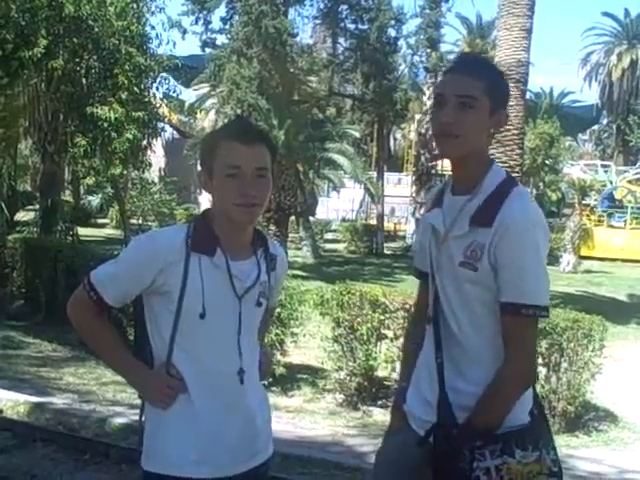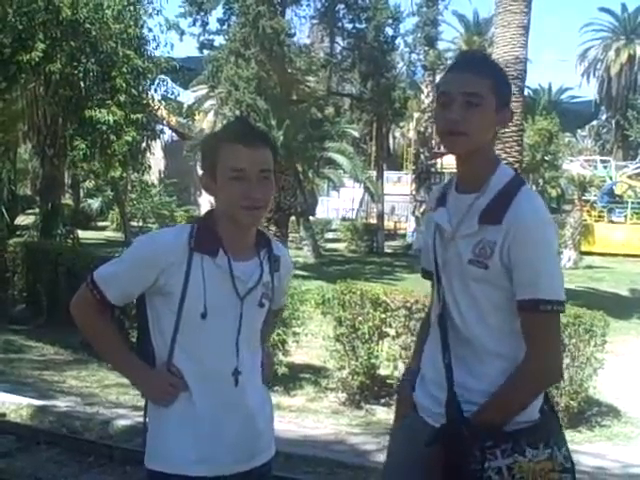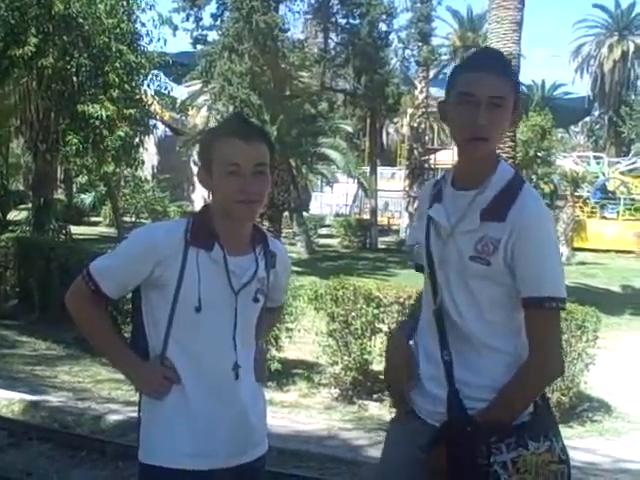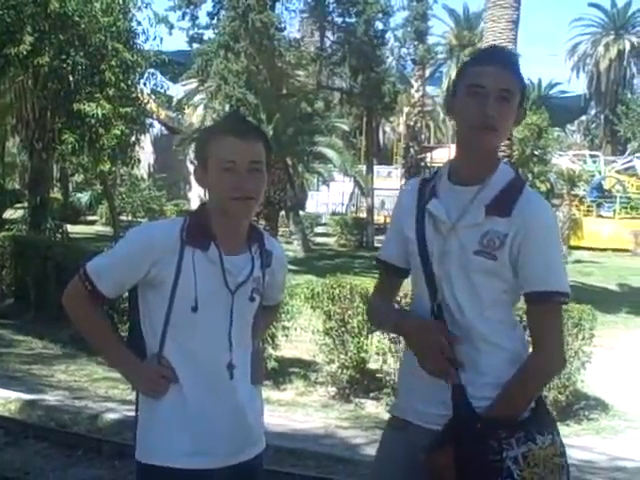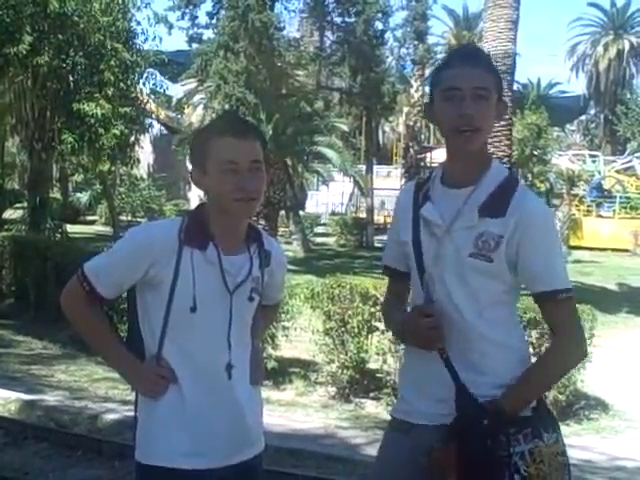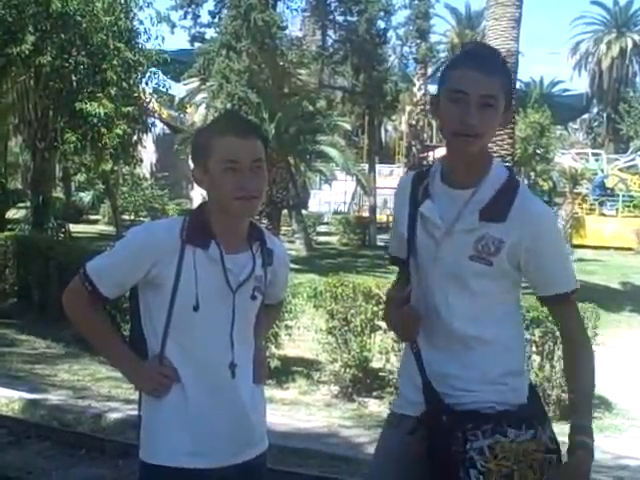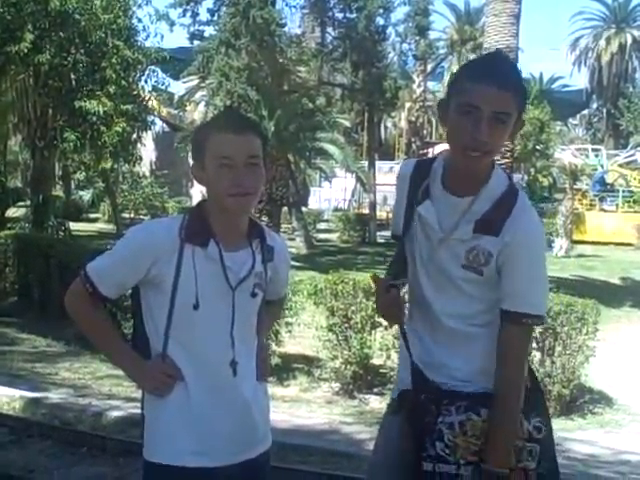
dt=0.4s
person 1, frame 1
left shoulder: (515, 217)
right shoulder: (436, 207)
left elbow: (522, 364)
right wrist: (401, 398)
left hip: (487, 430)
right hip: (420, 418)
person 1, frame 2
left shoulder: (523, 214)
right shoulder: (438, 203)
left elbow: (546, 363)
left wrist: (473, 434)
right wrist: (409, 380)
left hip: (498, 429)
right hip: (427, 412)
person 1, frame 3
left shoulder: (525, 214)
right shoulder: (431, 199)
left elbow: (548, 360)
right wrist: (400, 337)
left hip: (494, 425)
right hip: (420, 412)
person 1, frame 4
left shoulder: (530, 213)
right shoulder: (415, 197)
left elbow: (550, 353)
right elbow: (379, 302)
right wrist: (408, 325)
left hip: (495, 425)
right hip: (414, 414)
person 1, frame 5
left shoulder: (524, 211)
right shoulder: (411, 199)
left elbow: (569, 340)
left wrist: (504, 412)
right wrist: (404, 325)
right hip: (415, 415)
person 1, frame 6
left shoulder: (527, 214)
right shoulder: (410, 191)
left elbow: (573, 332)
right wrist: (397, 304)
left hip: (493, 414)
right hip: (414, 405)
person 1, frame 7
left shoulder: (519, 224)
right shoulder: (411, 179)
left elbow: (512, 362)
right wrist: (389, 286)
left hip: (487, 404)
right hip: (417, 391)
person 2, frame 1
left shoulder: (274, 258)
right shoulder: (159, 250)
right elbow: (82, 309)
left wrist: (253, 353)
right wrist: (140, 377)
left hip: (252, 451)
person 2, frame 2
left shoulder: (278, 260)
right shoulder: (163, 250)
right elbow: (85, 307)
left wrist: (259, 352)
right wrist: (141, 375)
left hip: (255, 450)
person 2, frame 3
left shoulder: (274, 257)
right shoulder: (158, 243)
right elbow: (81, 299)
left wrist: (254, 348)
right wrist: (134, 368)
left hip: (248, 446)
person 2, frame 4
left shoulder: (271, 255)
right shoulder: (155, 241)
right elbow: (78, 298)
left wrist: (252, 346)
right wrist: (131, 367)
left hip: (245, 445)
person 2, frame 5
left shoulder: (270, 255)
right shoulder: (153, 242)
right elbow: (76, 299)
left wrist: (252, 347)
right wrist: (130, 368)
left hip: (244, 446)
person 2, frame 6
left shoulder: (273, 254)
right shoulder: (155, 241)
right elbow: (77, 298)
left wrist: (255, 345)
right wrist: (132, 367)
left hip: (248, 445)
person 2, frame 7
left shoulder: (273, 250)
right shoulder: (154, 240)
right elbow: (80, 299)
left wrist: (258, 341)
right wrist: (135, 366)
left hip: (251, 442)
right hip: (178, 450)
